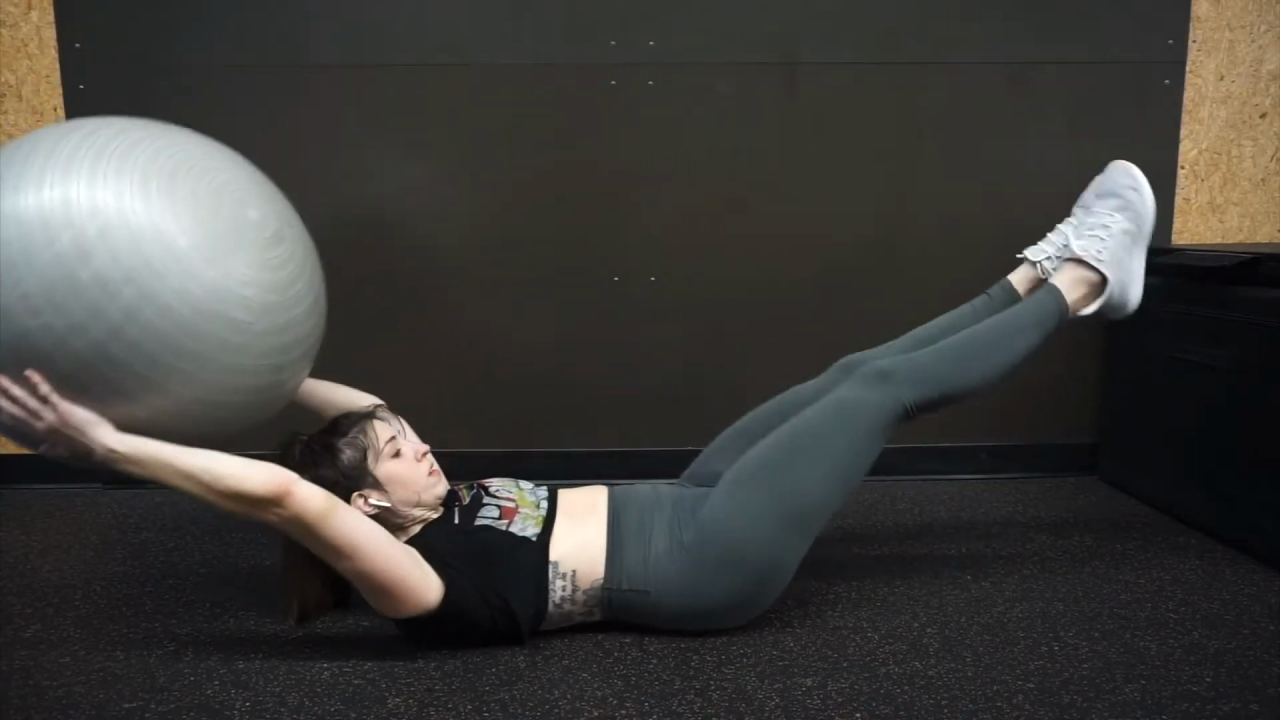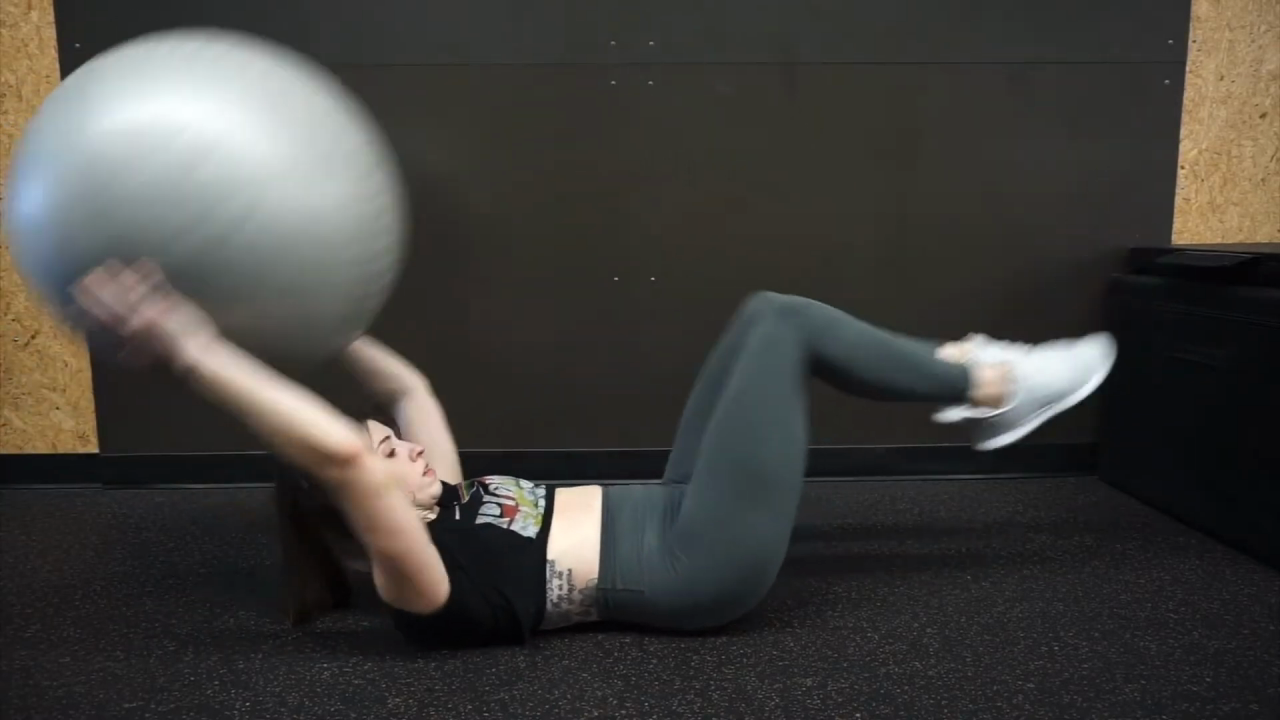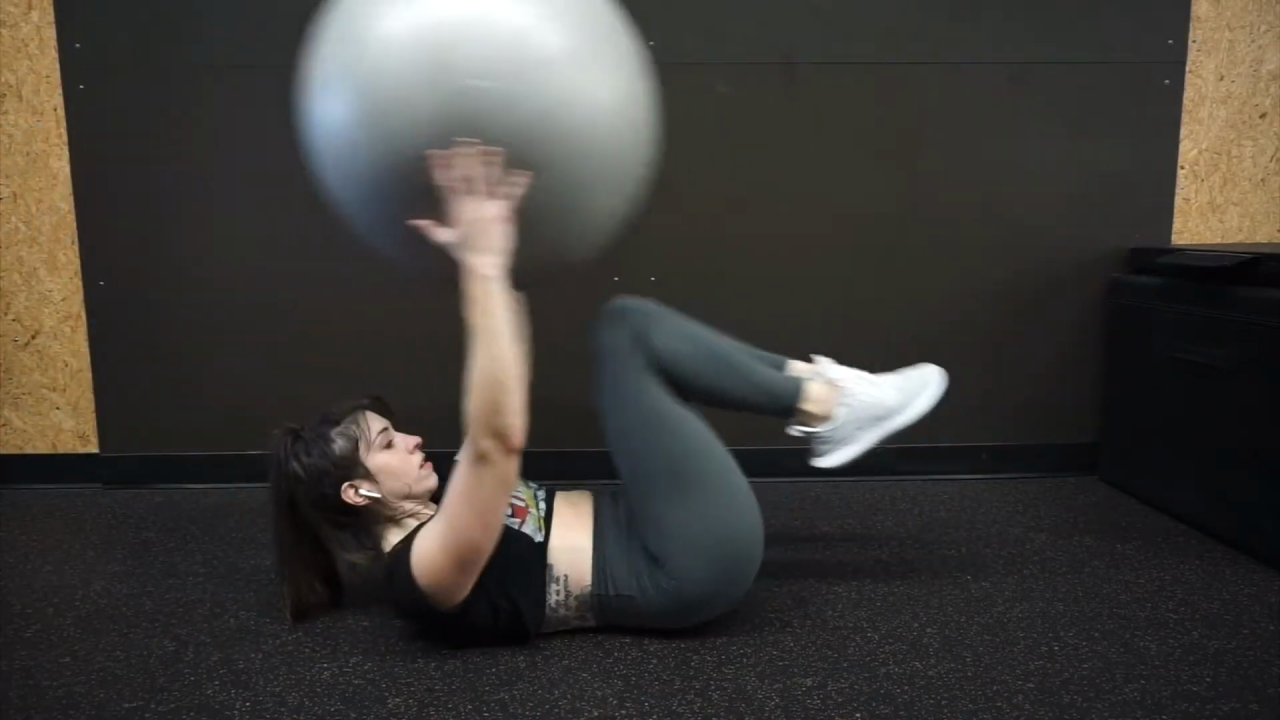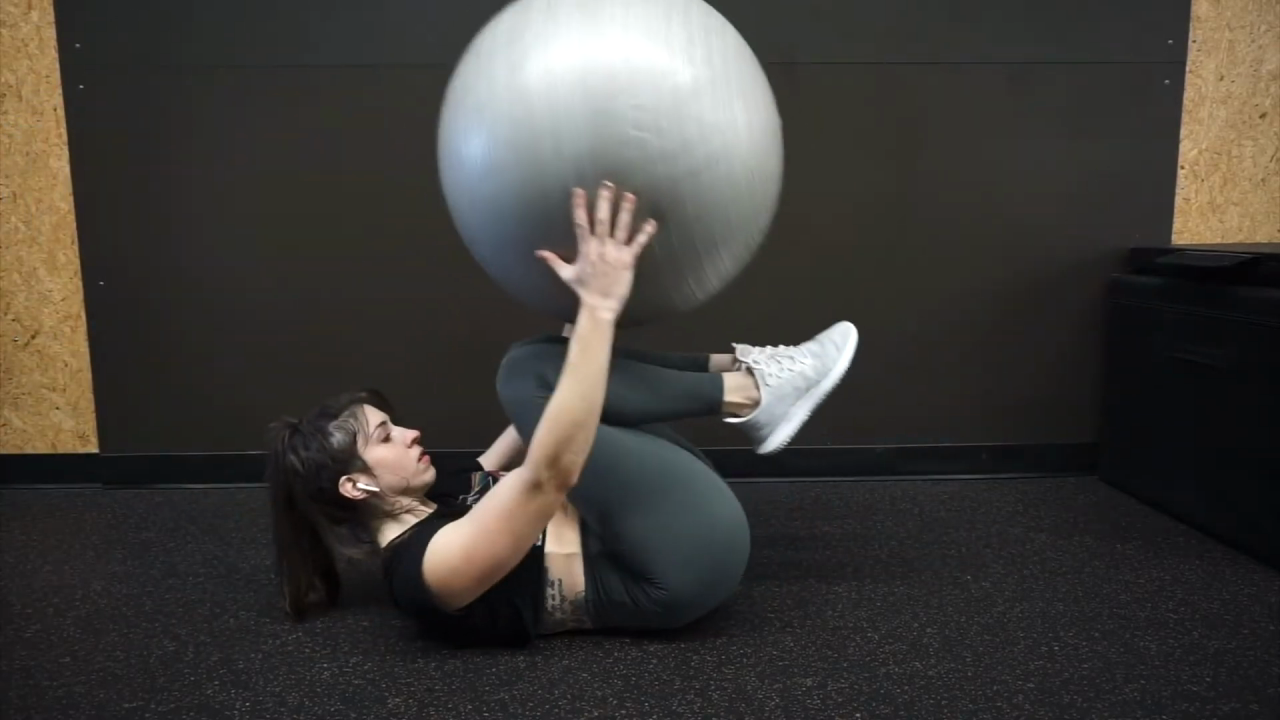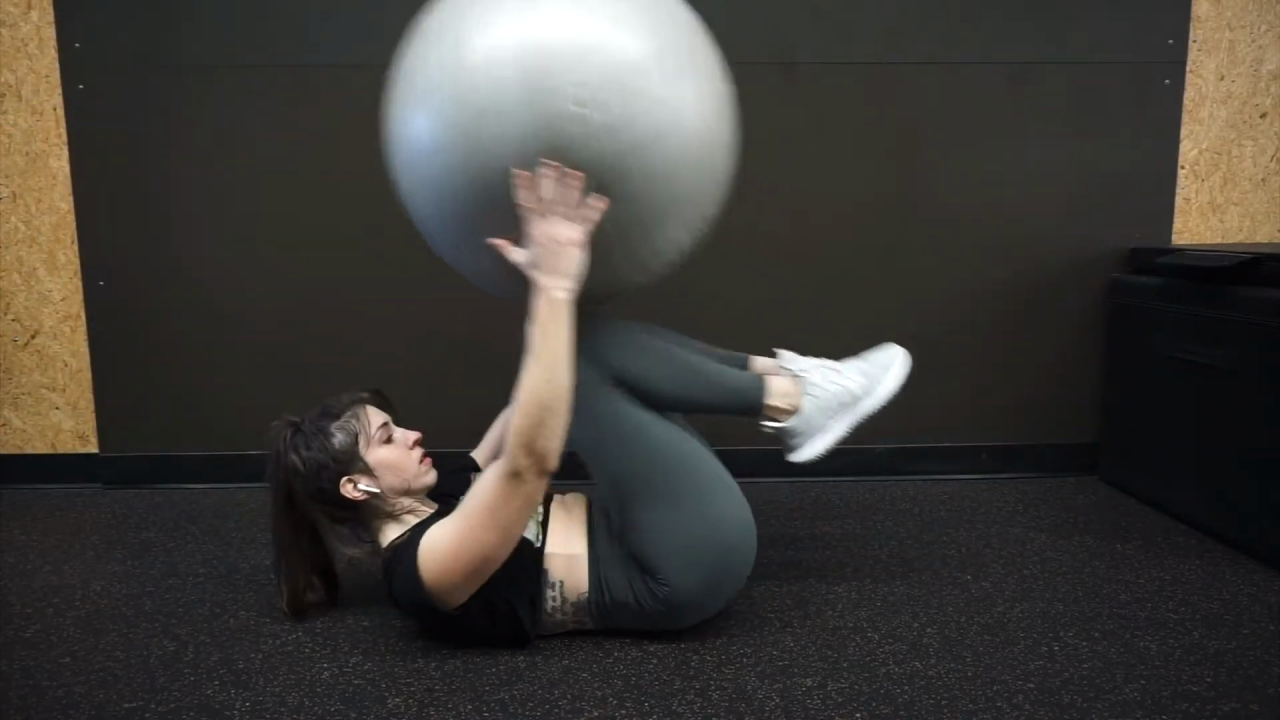
dt=0.3s
person 1, frame 1
left shoulder: (437, 517)
right shoulder: (424, 588)
left elbow: (368, 410)
right elbow: (282, 493)
right wrist: (108, 440)
left hip: (687, 509)
right hip: (711, 561)
left knee: (861, 371)
right knee: (879, 387)
left ankle: (1044, 275)
right ankle: (1080, 284)
person 1, frame 2
left shoulder: (442, 509)
right shoulder: (417, 582)
left elbow: (413, 391)
right elbow: (341, 452)
right wrist: (195, 352)
left hip: (668, 527)
right hip: (705, 570)
left knee: (772, 332)
right knee: (775, 321)
left ankle: (974, 371)
right ankle: (989, 387)
person 1, frame 3
left shoulder: (427, 518)
right shoulder: (425, 571)
left elbow: (489, 425)
right elbow: (498, 437)
left wrist: (496, 272)
right wrist: (483, 265)
left hip: (681, 551)
right hip: (698, 564)
left knee: (630, 333)
right knee: (624, 327)
left ankle: (821, 393)
right ankle: (822, 406)
person 1, frame 4
left shoulder: (437, 502)
right shoulder: (428, 568)
left elbow: (545, 432)
right elbow: (553, 471)
left wrist: (595, 304)
right wrist: (600, 304)
left hip: (673, 526)
right hip: (690, 556)
left knee: (539, 372)
right knee: (528, 374)
left ankle: (739, 373)
right ankle: (747, 393)
person 1, frame 5
left shoulder: (436, 504)
right shoulder: (425, 566)
left elbow: (520, 437)
right elbow: (534, 458)
right wrist: (554, 285)
left hip: (679, 542)
right hip: (691, 562)
left knee: (582, 354)
right knee: (591, 345)
left ankle: (784, 381)
right ankle: (789, 400)
